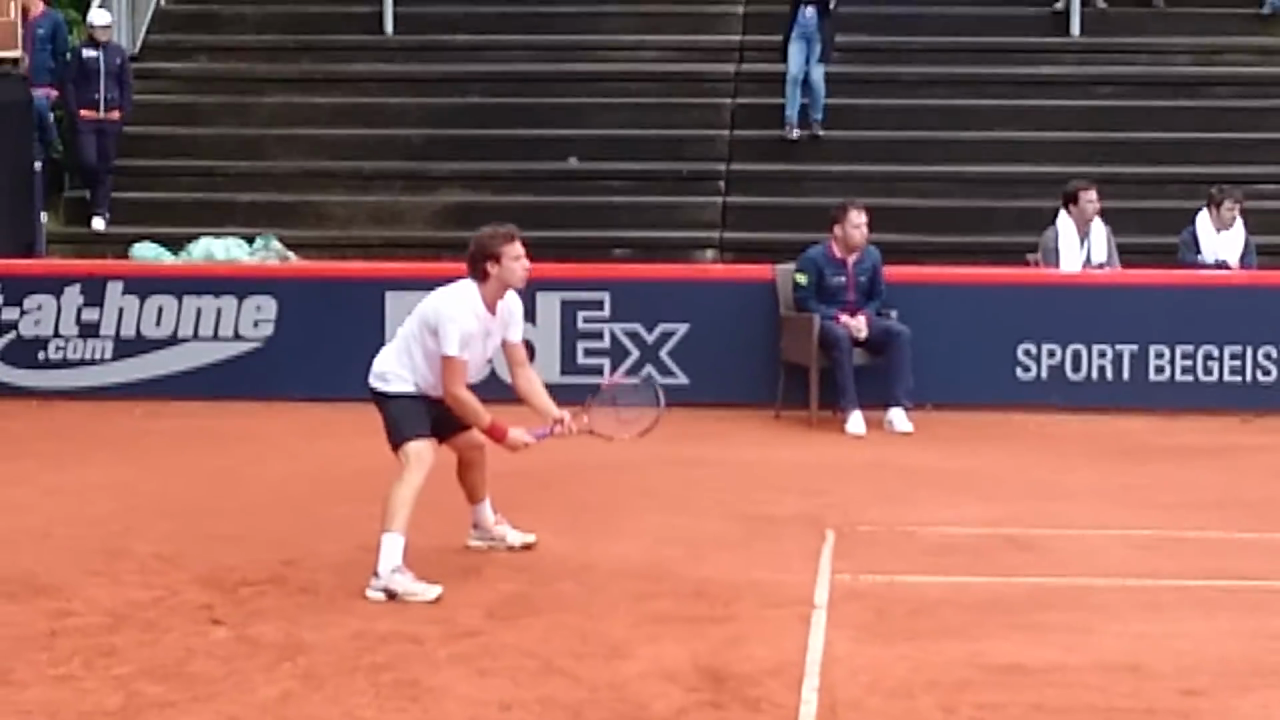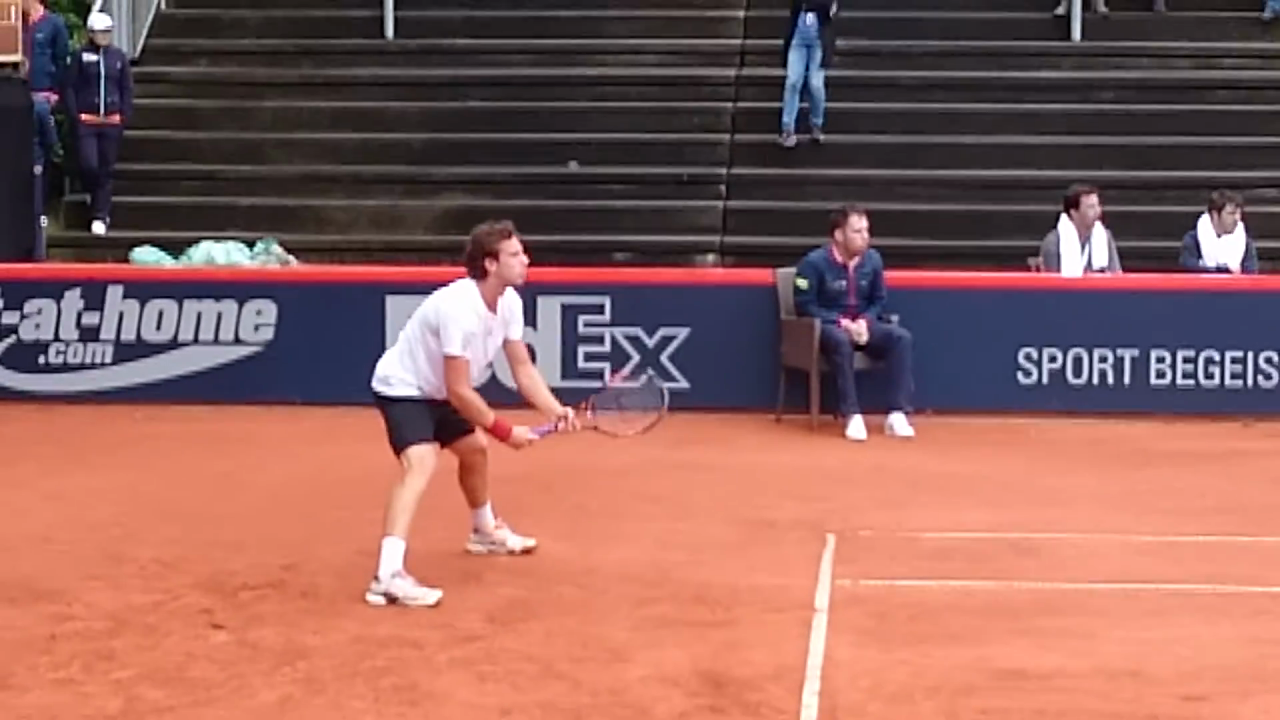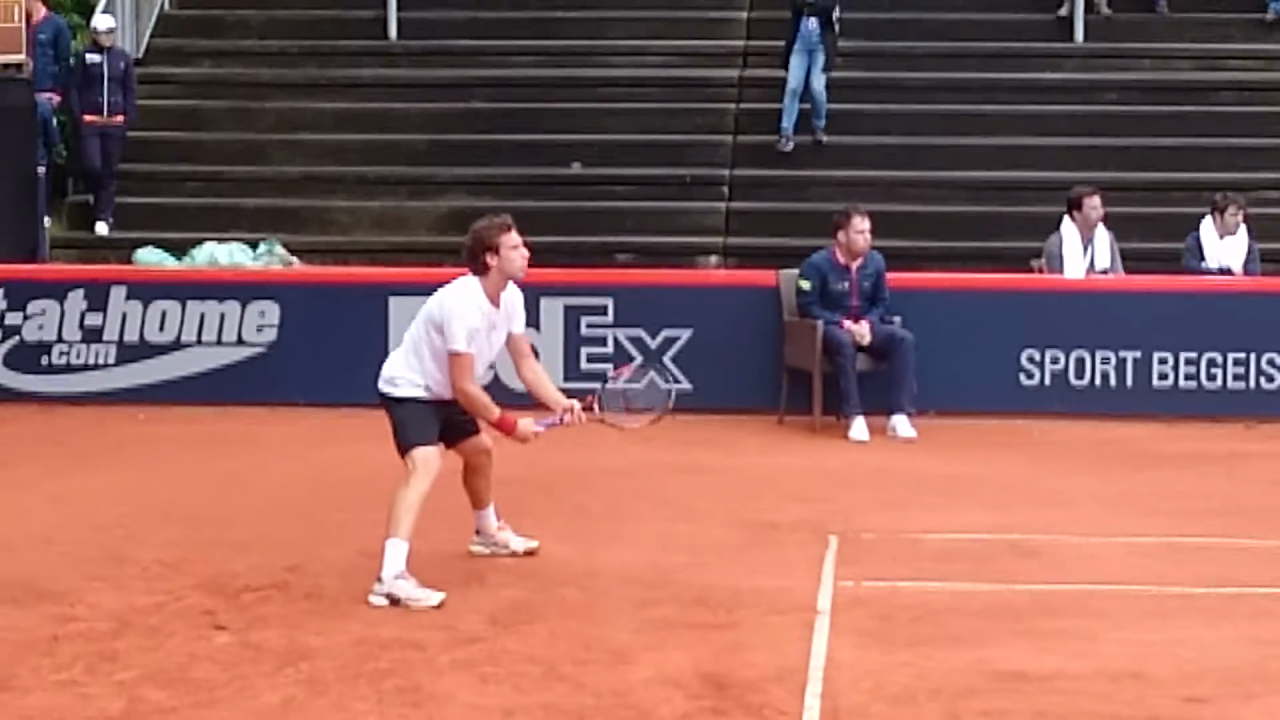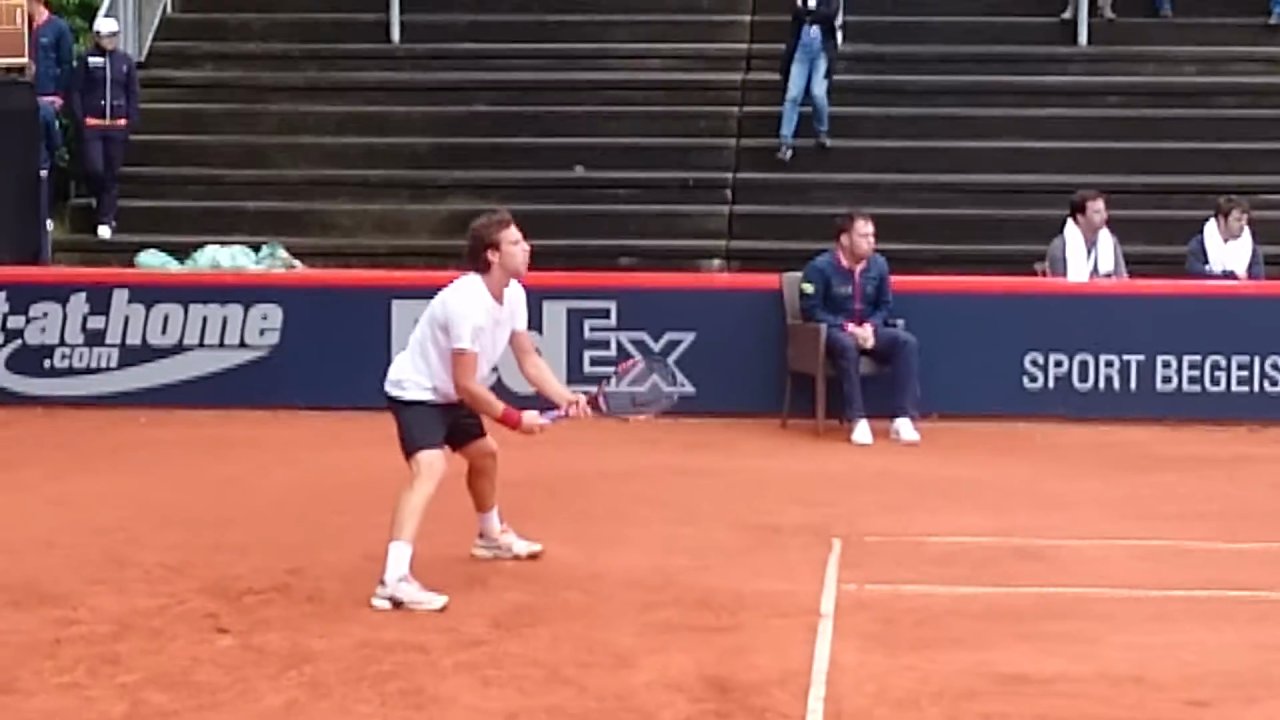
dt=0.1s
person 1, frame 1
left shoulder: (510, 304)
right shoulder: (460, 311)
left elbow: (521, 370)
right elbow: (456, 391)
left wrist: (553, 413)
right wrist: (502, 433)
left hip: (434, 386)
right hip: (398, 384)
left knee: (473, 445)
right knee: (419, 460)
left ankle: (485, 526)
right ankle: (388, 572)
person 1, frame 2
left shoulder: (509, 302)
right shoulder: (460, 309)
left elbow: (522, 368)
right elbow: (459, 391)
left wrist: (556, 410)
right wrist: (505, 430)
left hip: (437, 391)
right hip: (402, 388)
left knee: (475, 449)
right knee: (421, 464)
left ankle: (486, 530)
right ankle: (388, 576)
person 1, frame 3
left shoulder: (511, 297)
right shoulder: (463, 306)
left elbow: (526, 362)
right elbow: (464, 387)
left wrist: (561, 403)
right wrist: (510, 425)
left hip: (442, 391)
right hip: (408, 388)
left knee: (480, 451)
right knee: (425, 465)
left ankle: (488, 532)
right ankle: (391, 577)
person 1, frame 4
left shoulder: (514, 293)
right shoulder: (467, 304)
left elbow: (528, 358)
right elbow: (467, 384)
left wrist: (565, 396)
right wrist: (515, 419)
left hip: (450, 394)
right hip: (416, 392)
left knee: (485, 454)
right knee: (429, 470)
left ankle: (491, 535)
right ankle: (394, 581)
person 2, frame 1
left shoulder: (872, 255)
right shoulder: (813, 258)
left elbow: (877, 297)
right elbow: (804, 301)
left wrist: (863, 317)
right wrist: (841, 319)
left hip: (861, 321)
right hip: (825, 322)
left knee: (900, 333)
right knee: (840, 337)
left ankle: (896, 410)
right ankle: (852, 411)
person 2, frame 2
left shoulder: (873, 259)
right shoulder: (814, 262)
left elbow: (879, 301)
right elbow: (804, 306)
left wrist: (864, 322)
right wrist: (842, 323)
left hip: (861, 326)
right hip: (826, 326)
left knee: (901, 337)
right knee: (841, 341)
left ankle: (897, 414)
right ankle: (852, 416)
person 2, frame 3
left shoulder: (876, 261)
right shoulder: (817, 263)
left elbow: (881, 302)
right elbow: (807, 307)
left wrist: (867, 323)
right wrist: (845, 325)
left hip: (864, 327)
right hip: (829, 328)
left knee: (904, 339)
right knee: (844, 343)
left ankle: (899, 416)
right ankle: (854, 417)
person 2, frame 4
left shoulder: (879, 264)
right shoulder: (820, 267)
left elbow: (884, 305)
right elbow: (810, 310)
left wrist: (870, 326)
right wrist: (848, 327)
left hip: (867, 330)
right hip: (832, 331)
left knee: (907, 341)
right knee: (847, 345)
left ankle: (902, 419)
right ankle: (858, 420)
person 3, frame 1
left shoulder: (119, 52)
right shoulder: (81, 52)
left elbow: (126, 85)
right elbow: (70, 83)
left wrist: (124, 112)
right wrist: (74, 111)
left hip: (111, 117)
right hip: (86, 116)
left knee: (106, 165)
right knee: (88, 161)
left ankle: (100, 212)
right ankle: (96, 196)
person 3, frame 2
left shoulder: (119, 56)
right shoulder: (81, 55)
left elbow: (127, 89)
right elbow: (71, 87)
left wrist: (125, 116)
right wrist: (74, 115)
left hip: (112, 121)
right hip: (86, 120)
left knee: (106, 170)
right knee: (89, 164)
left ankle: (100, 216)
right ankle: (95, 196)
person 3, frame 3
left shoulder: (123, 57)
right shoulder: (85, 56)
left elbow: (130, 89)
right elbow: (74, 88)
left wrist: (129, 116)
right wrist: (78, 115)
left hip: (115, 122)
right hip: (89, 121)
left knee: (110, 170)
right knee: (92, 165)
left ankle: (103, 217)
right ankle: (99, 198)
person 3, frame 4
left shoulder: (125, 60)
right shoulder: (87, 59)
left elbow: (133, 92)
right elbow: (76, 90)
left wrist: (131, 120)
right wrist: (80, 118)
left hip: (118, 125)
right hip: (92, 124)
left knee: (112, 174)
right knee: (94, 168)
left ankle: (106, 220)
right ankle: (101, 202)
